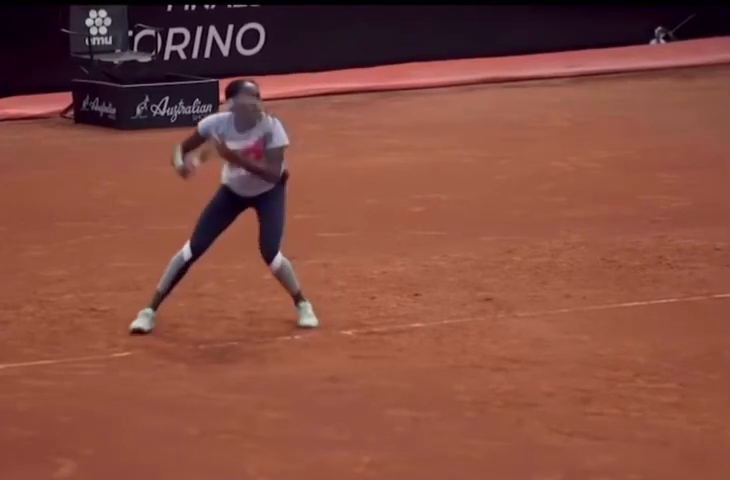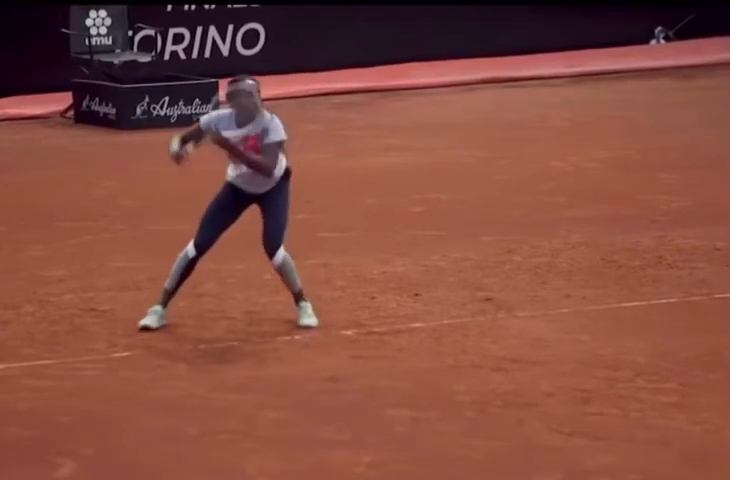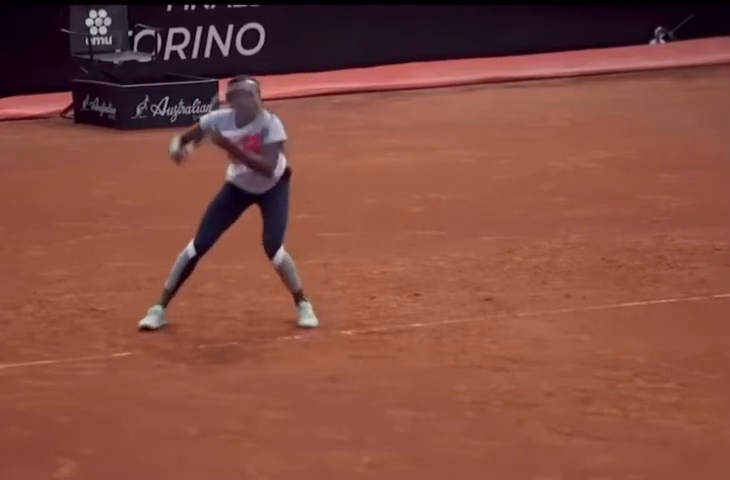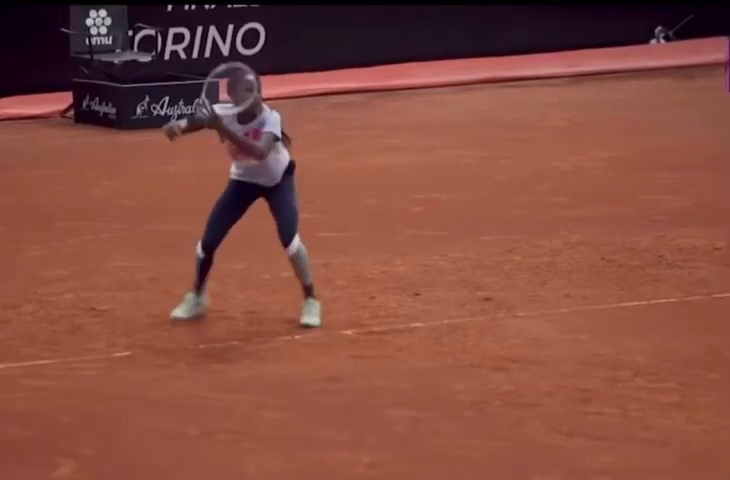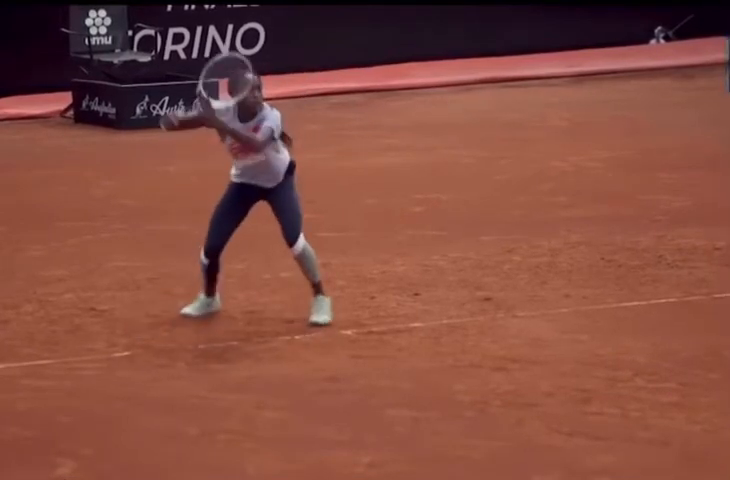
dt=0.4s
person 1, frame 1
left shoulder: (271, 126)
right shoulder: (217, 123)
left elbow: (274, 174)
right elbow: (182, 149)
left wrist: (234, 156)
right wrist: (182, 163)
left hip: (269, 192)
right hip: (232, 190)
left knee: (270, 253)
right knee: (193, 248)
left ankle: (302, 304)
right ankle: (150, 311)
person 1, frame 2
left shoulder: (270, 123)
right shoulder: (219, 119)
left elbow: (269, 168)
right elbow: (181, 140)
left wrist: (231, 148)
right wrist: (178, 149)
left hip: (273, 187)
right hip: (237, 186)
left knee: (273, 249)
right knee: (198, 245)
left ankle: (303, 304)
right ankle: (160, 308)
person 1, frame 3
left shoulder: (270, 123)
right shoulder: (219, 119)
left elbow: (268, 168)
right elbow: (181, 139)
left wrist: (230, 147)
right wrist: (177, 149)
left hip: (273, 186)
right hip: (238, 186)
left knee: (273, 248)
right knee: (198, 245)
left ankle: (303, 304)
right ankle: (160, 308)
person 1, frame 4
left shoulder: (270, 118)
right shoulder: (220, 113)
left elbow: (260, 152)
right elbow: (182, 125)
left wrist: (222, 128)
right wrist: (174, 127)
left hip: (278, 180)
right hip: (243, 181)
left knee: (289, 239)
right knee: (208, 242)
left ankle: (311, 301)
right ankle: (196, 297)
person 1, frame 5
left shoulder: (270, 115)
right shoulder: (223, 112)
left elbow: (257, 143)
right elbow: (173, 122)
left wrist: (218, 124)
right wrist: (171, 120)
left hip: (279, 180)
right hip: (243, 182)
left knee: (294, 239)
right knee: (211, 247)
left ankle: (320, 298)
right ankle: (209, 298)
